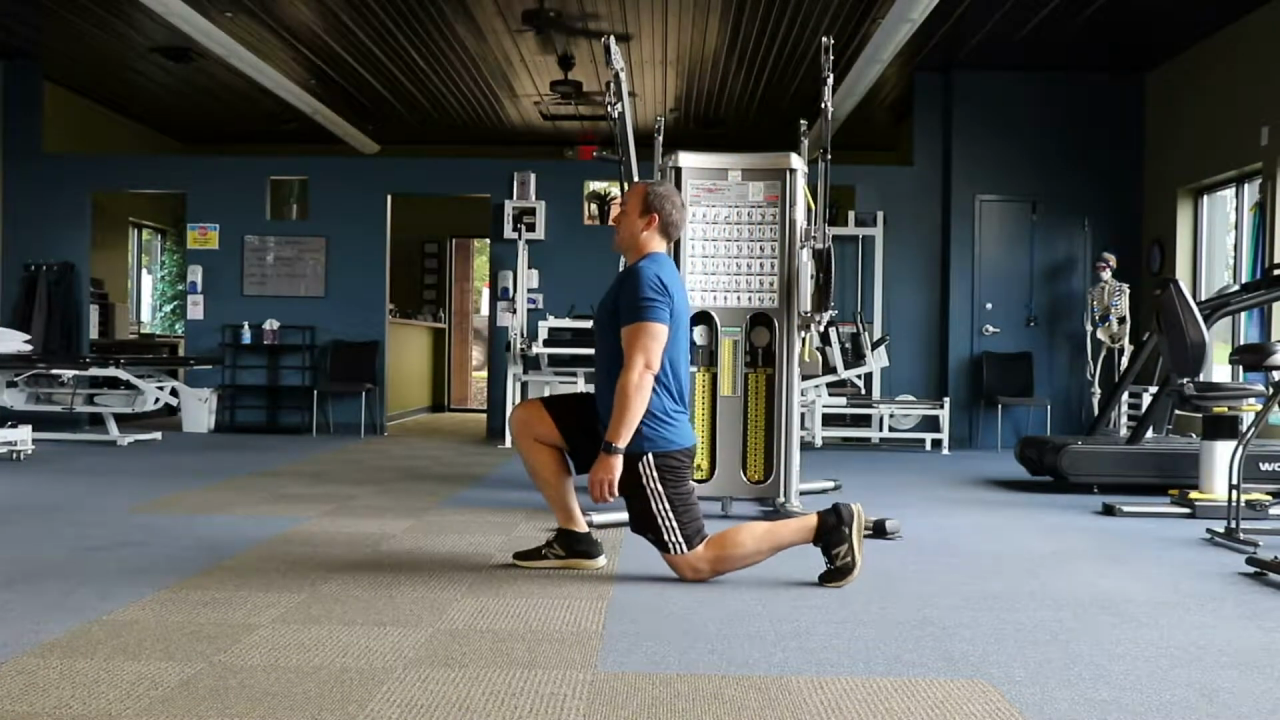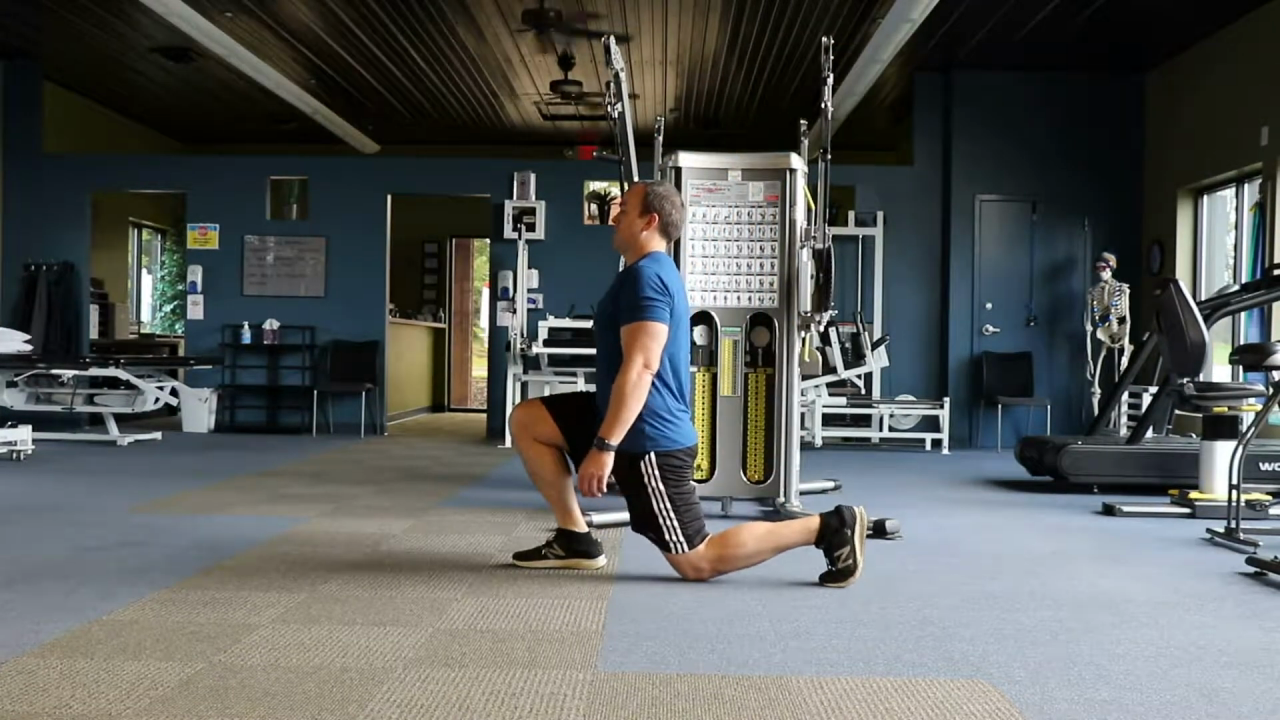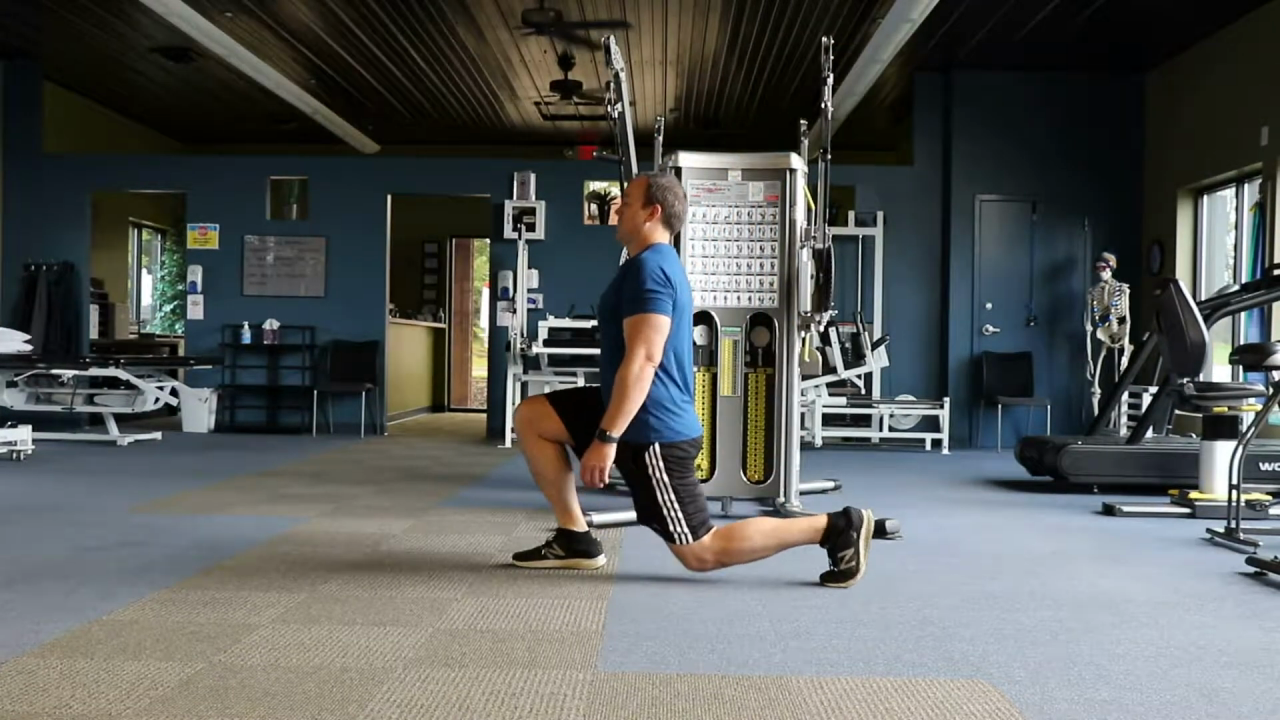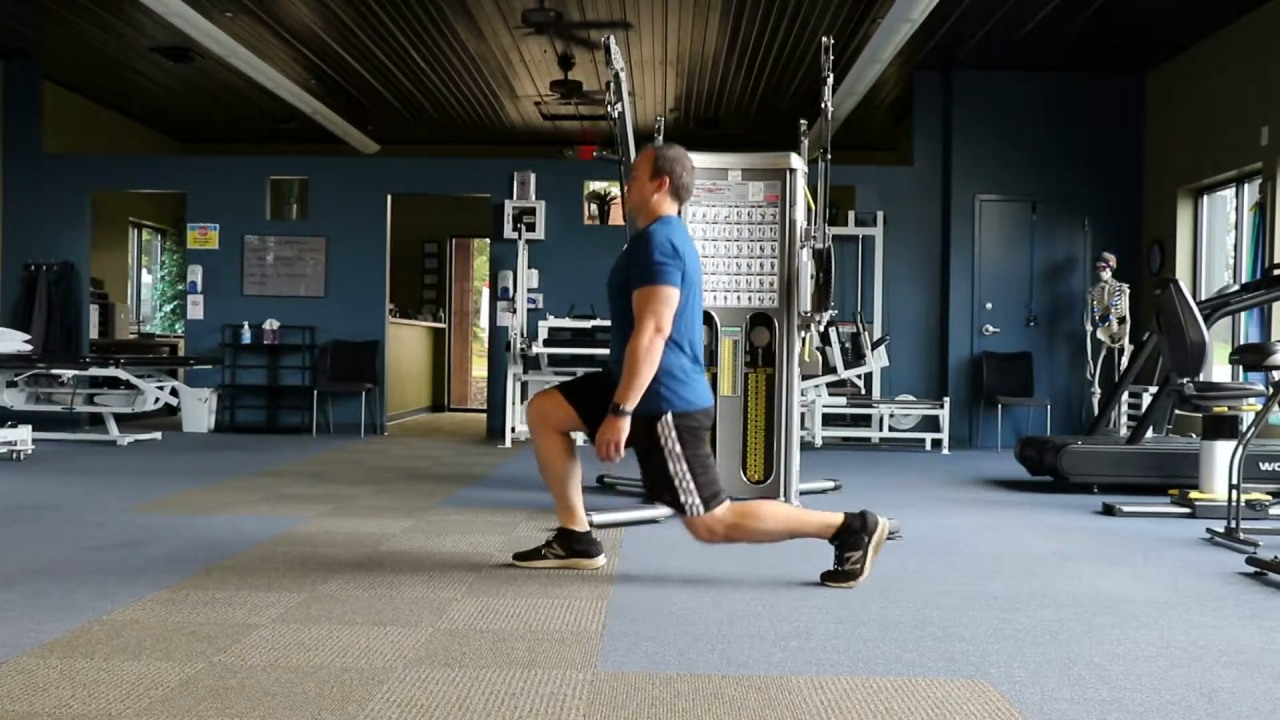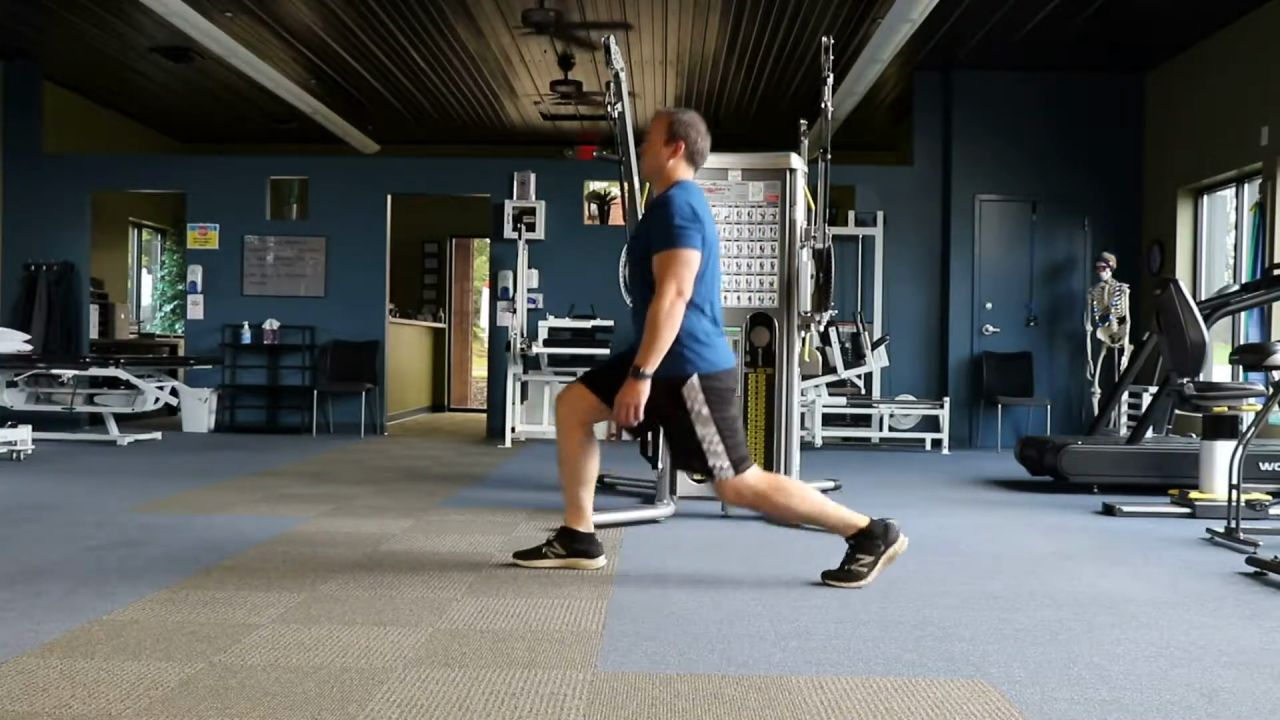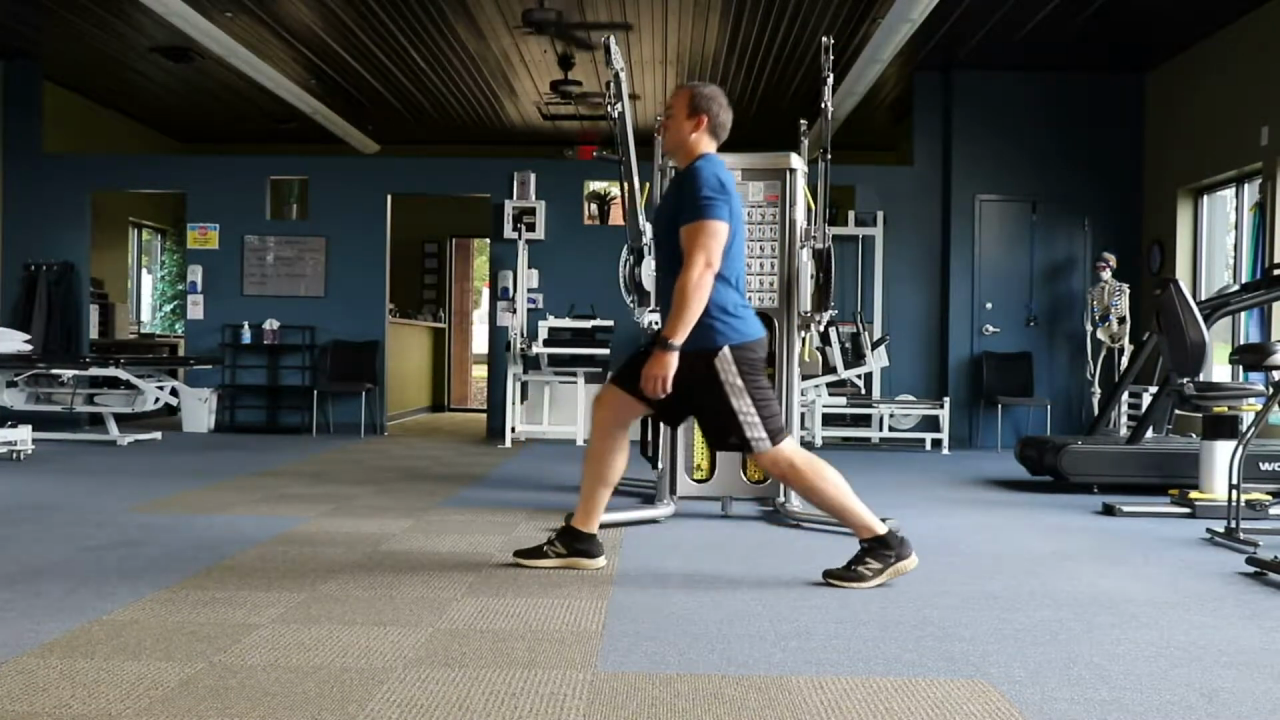
dt=0.2s
person 1, frame 1
left shoulder: (645, 276)
right shoulder: (655, 272)
left elbow: (642, 370)
left wrist: (611, 451)
left hip: (648, 438)
right hip: (633, 426)
left knee: (696, 564)
right knee: (526, 420)
left ankle: (829, 524)
right ankle: (576, 540)
person 1, frame 2
left shoulder: (645, 275)
right shoulder: (654, 272)
left elbow: (640, 369)
left wrist: (603, 446)
left hip: (648, 436)
right hip: (634, 424)
left knee: (697, 562)
right knee: (526, 420)
left ankle: (832, 526)
right ankle: (576, 540)
person 1, frame 3
left shoulder: (648, 266)
right shoulder: (656, 263)
left elbow: (643, 360)
left wrist: (607, 438)
right wrist: (610, 426)
left hip: (654, 427)
right hip: (641, 416)
left knee: (699, 553)
right knee: (531, 417)
left ankle: (839, 527)
right ankle: (576, 539)
person 1, frame 4
left shoulder: (657, 239)
right shoulder: (663, 236)
left elbow: (653, 332)
left wrist: (621, 412)
right wrist: (622, 401)
left hip: (667, 399)
right hip: (650, 388)
left knee: (710, 524)
right knee: (544, 410)
left ankle: (852, 528)
right ankle: (576, 539)
person 1, frame 5
left shoulder: (676, 203)
right shoulder: (677, 202)
left elbow: (674, 295)
left wrist: (640, 375)
right wrist: (641, 368)
left hip: (691, 366)
right hip: (670, 360)
left knee: (738, 485)
right knee: (573, 405)
left ankle: (871, 533)
right ankle: (578, 539)
person 1, frame 6
left shoulder: (703, 176)
right shoulder: (697, 177)
left elbow: (700, 267)
left wrist: (668, 346)
right wrist: (669, 343)
left hip: (720, 343)
right hip: (697, 340)
left knee: (774, 454)
right knee: (610, 407)
left ankle: (886, 544)
right ankle: (580, 539)
